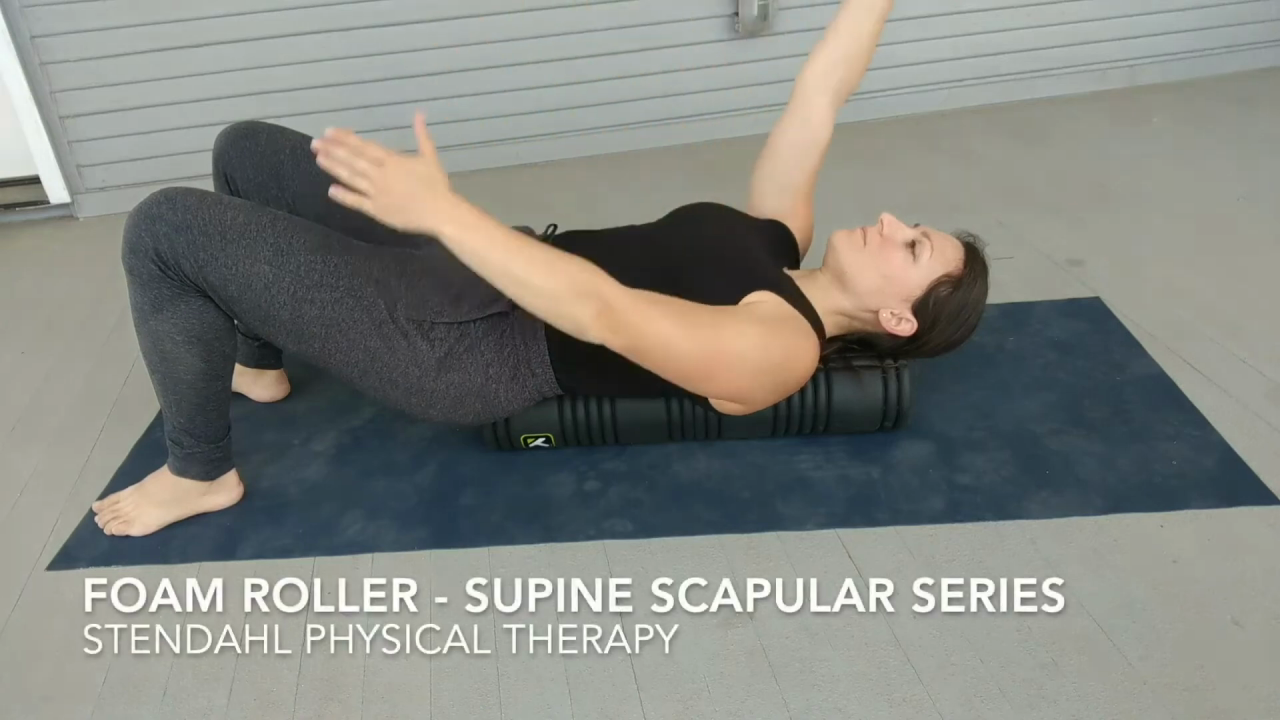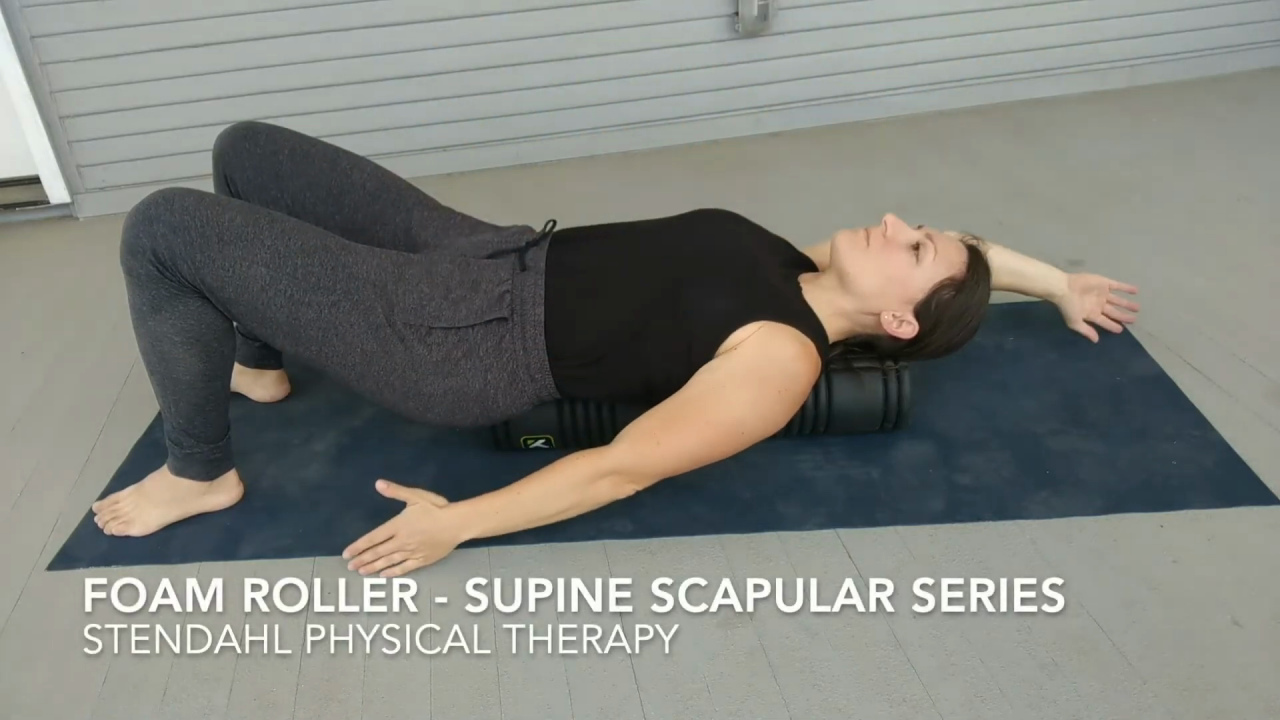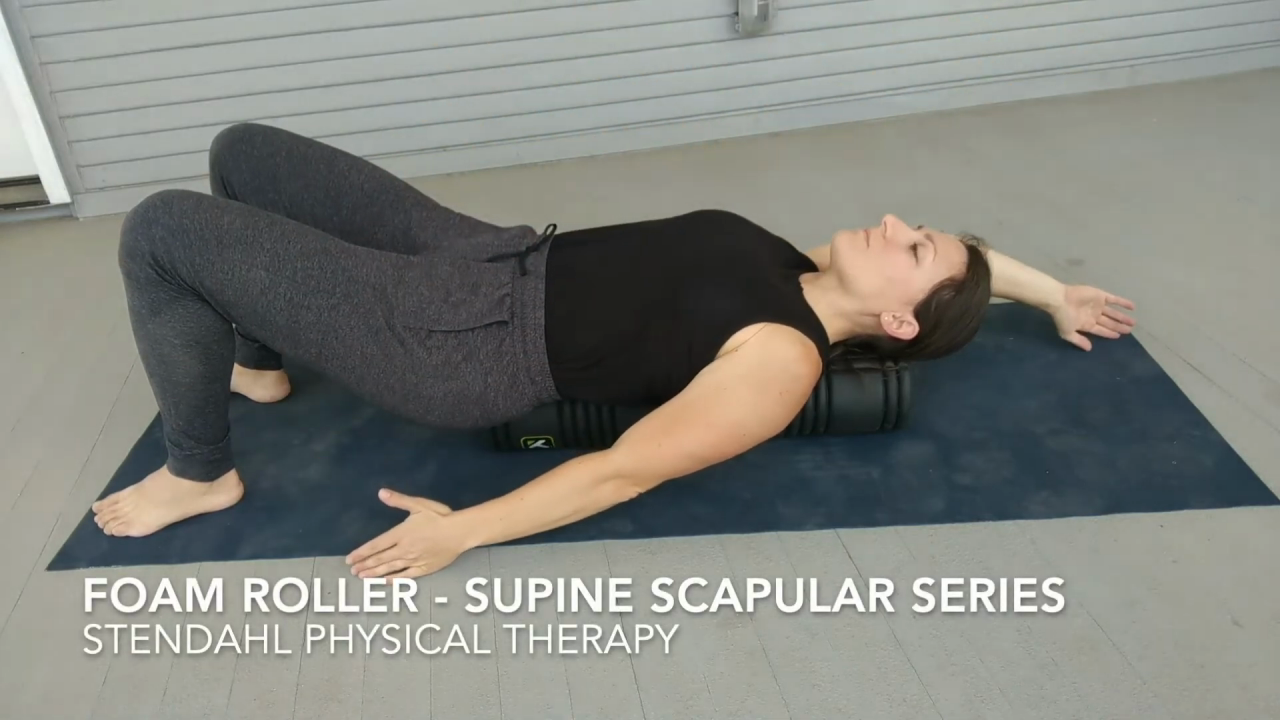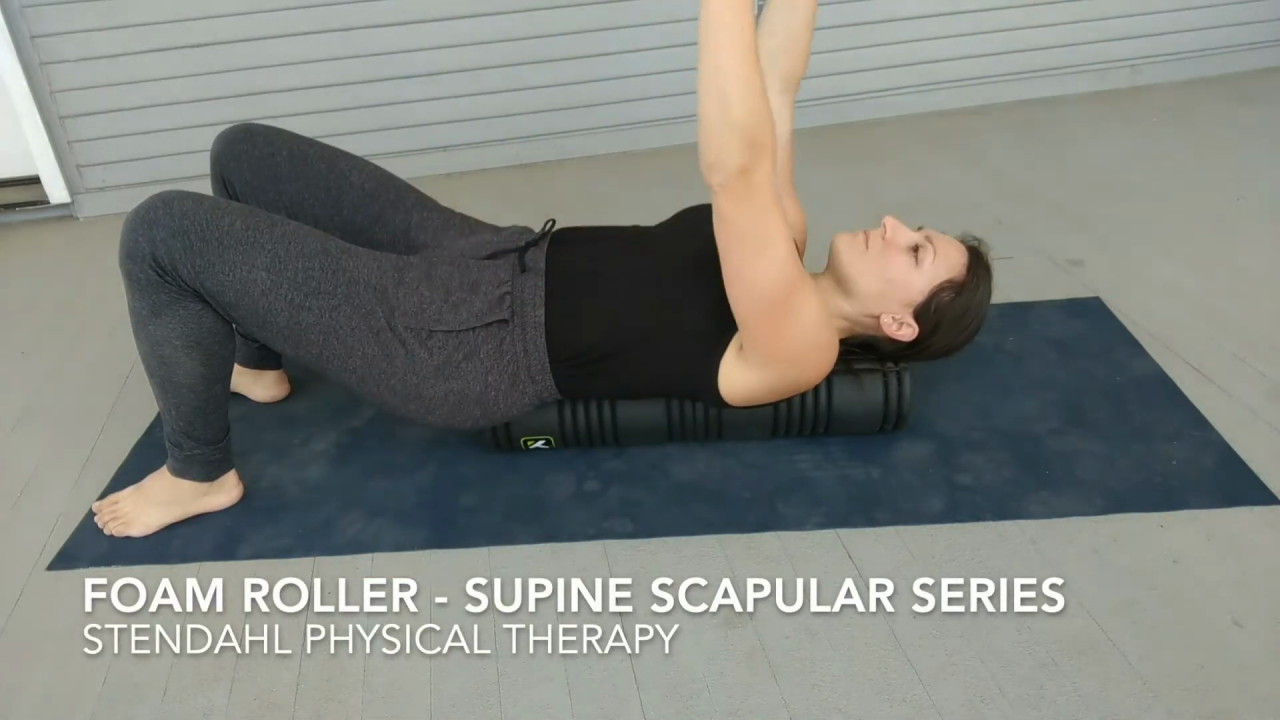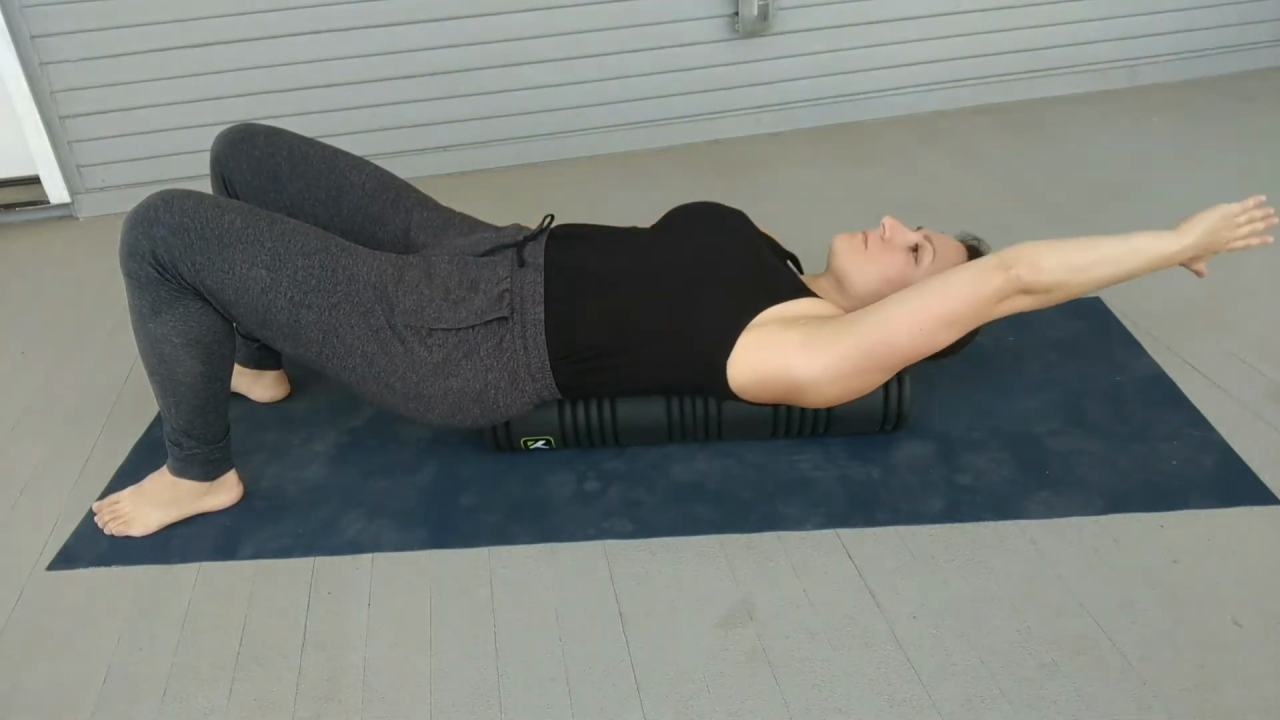
dt=1s
person 1, frame 1
left shoulder: (781, 346)
right shoulder: (782, 241)
left elbow: (605, 314)
right elbow: (817, 99)
left wrist: (438, 210)
left hip: (466, 348)
right hip: (482, 276)
left knee: (162, 228)
right knee: (246, 150)
left ankle: (201, 474)
right ankle: (258, 362)
person 1, frame 2
left shoulder: (780, 361)
right shoulder: (808, 272)
left elbow: (622, 469)
right elbow: (955, 240)
left wrist: (455, 523)
left hip: (468, 346)
right hip: (497, 258)
left knee: (161, 227)
right knee: (246, 151)
left ankle: (198, 473)
right ankle: (254, 360)
person 1, frame 3
left shoulder: (783, 362)
right shoulder: (811, 272)
left elbow: (625, 472)
right elbow: (952, 236)
left wrist: (459, 532)
left hip: (470, 347)
right hip: (499, 262)
left knee: (160, 229)
right knee: (243, 152)
left ankle: (199, 474)
right ankle: (253, 361)
person 1, frame 4
left shoulder: (799, 345)
right shoulder: (778, 261)
left elbow: (743, 167)
right elbow: (771, 92)
left hip: (469, 346)
right hip: (491, 261)
left knee: (159, 230)
right knee: (243, 152)
left ankle: (198, 473)
right ankle: (252, 360)
person 1, frame 5
left shoulder: (817, 357)
right shoulder: (770, 269)
left elbow: (1007, 278)
left wrist: (1178, 242)
right wrist: (478, 217)
left hip: (470, 345)
right hip: (496, 259)
left knee: (160, 229)
right knee: (243, 152)
left ankle: (198, 473)
right ankle: (253, 359)
